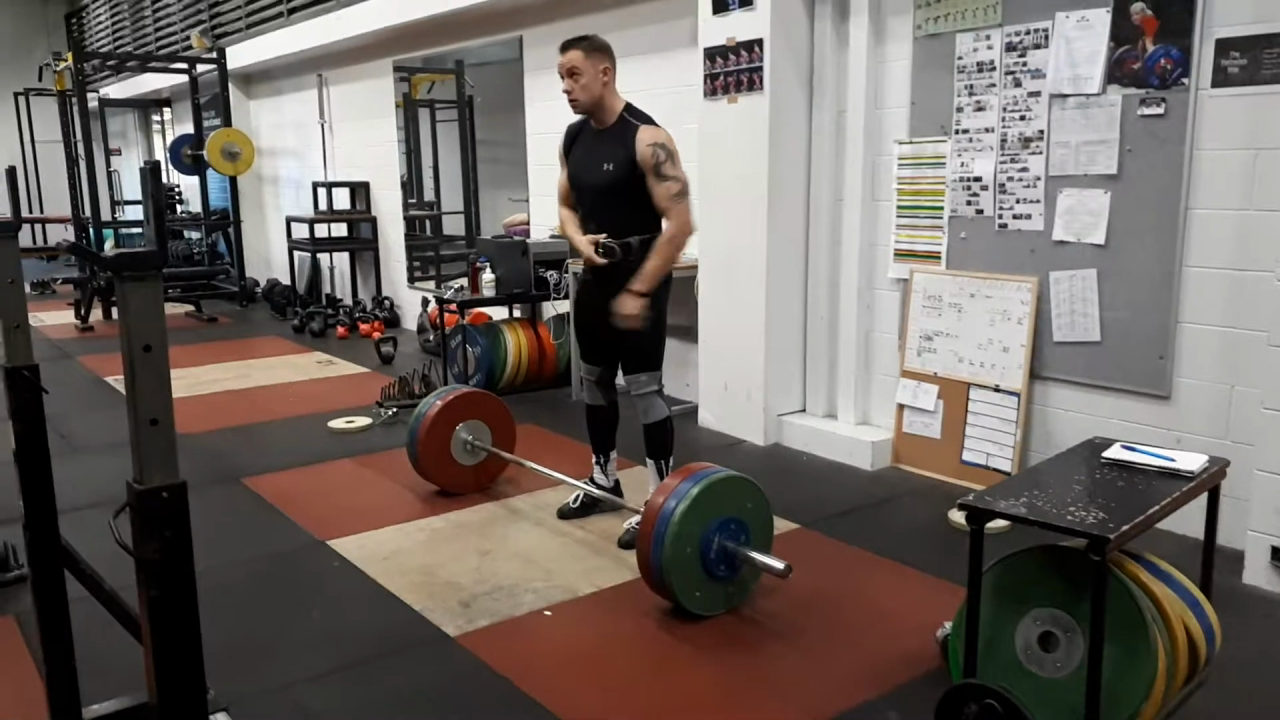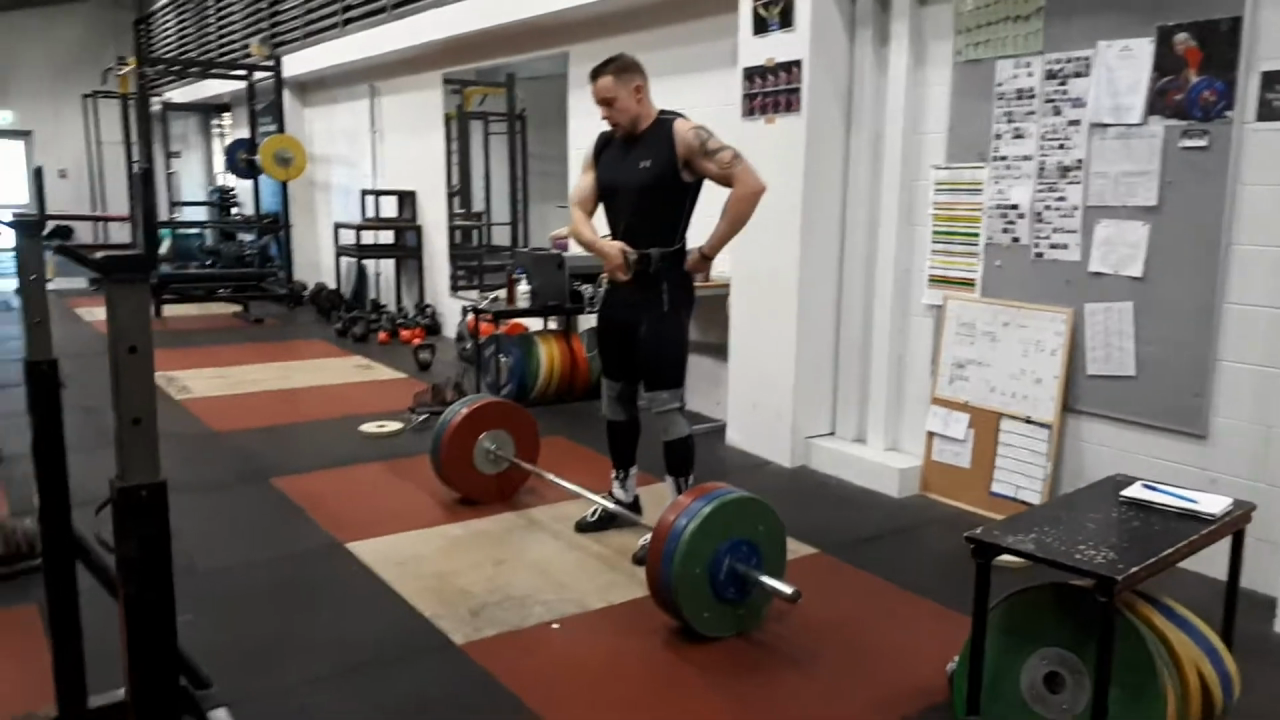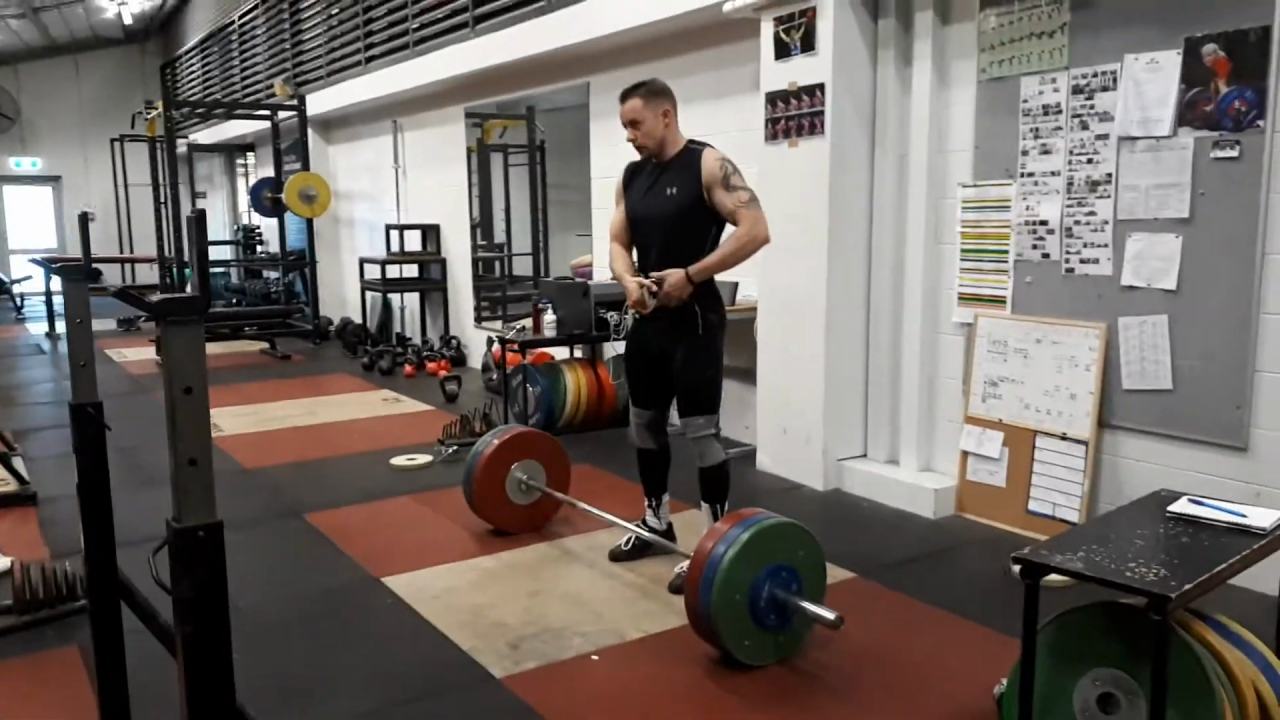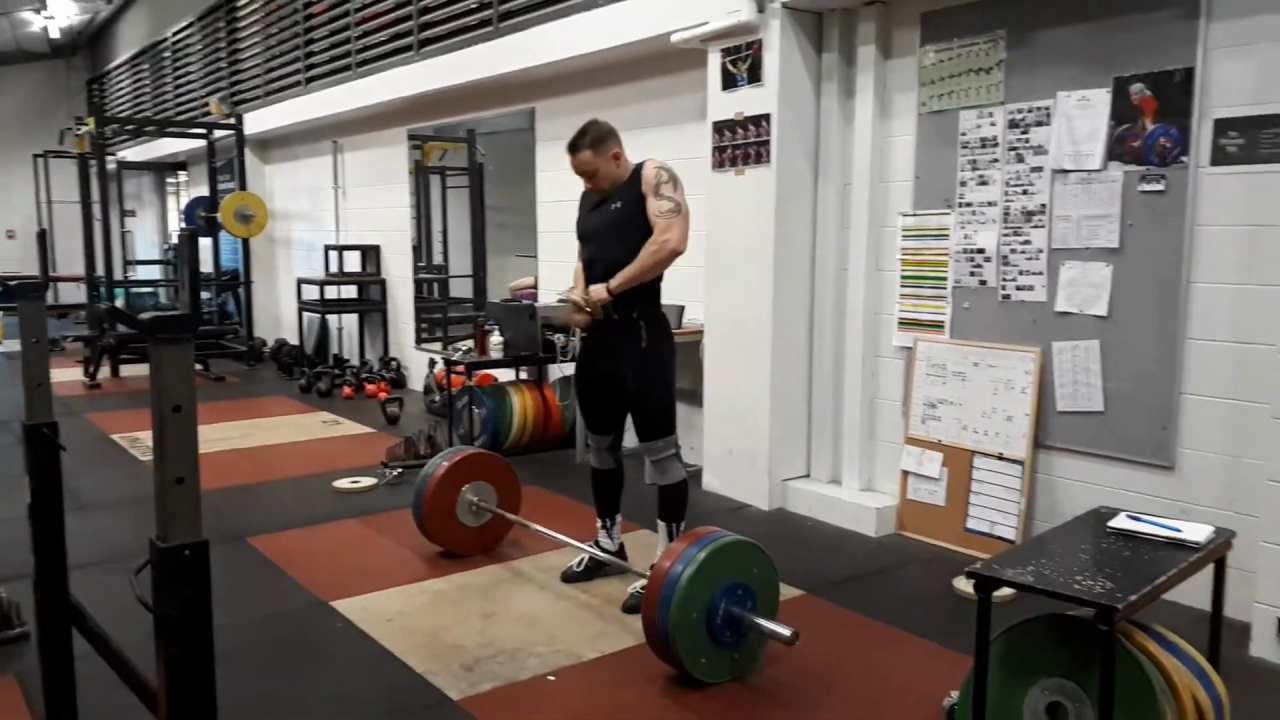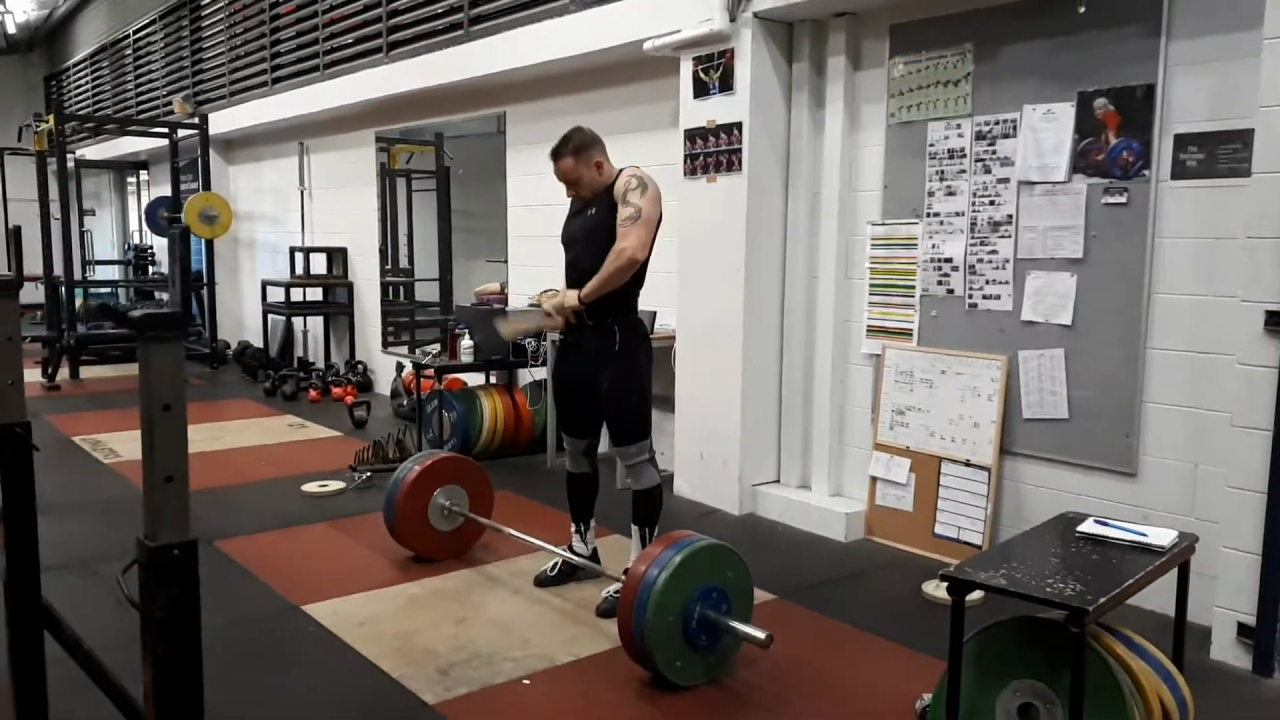
dt=1s
person 1, frame 1
left shoulder: (645, 139)
right shoulder: (574, 136)
left elbow: (679, 223)
left wrist: (639, 292)
right wrist: (578, 239)
left hip: (637, 277)
right hip: (594, 274)
left knee: (643, 386)
right knee: (593, 379)
right ankle: (603, 480)
person 1, frame 2
left shoulder: (682, 136)
right shoulder: (603, 147)
left elbow: (750, 184)
right elbow: (577, 212)
left wrist: (707, 252)
right wrist: (601, 245)
left hip: (662, 288)
right hip: (619, 287)
left knee: (664, 403)
right knee: (615, 394)
right ankle: (622, 494)
person 1, frame 3
left shoulder: (709, 165)
right shoulder: (632, 175)
left elbow: (755, 231)
right elbow: (618, 242)
left wrist: (690, 275)
right wrist: (627, 280)
left hip: (694, 316)
right hip: (648, 317)
left knee: (699, 429)
right knee: (644, 423)
right ankle: (656, 523)
person 1, frame 4
left shoulder: (653, 178)
right shoulder: (590, 199)
left elbow: (672, 241)
left wrist: (611, 289)
right wrist: (581, 294)
left hip: (641, 335)
right hip: (597, 337)
left knee: (659, 450)
right knee: (601, 445)
right ankle: (608, 545)
person 1, frame 5
left shoulder: (633, 185)
right shoulder: (580, 203)
left elbow: (631, 252)
left wrist: (582, 298)
right wrist: (560, 300)
left hip: (618, 340)
right hip: (575, 340)
left knee: (634, 454)
right knee: (577, 449)
right ankle: (582, 549)
